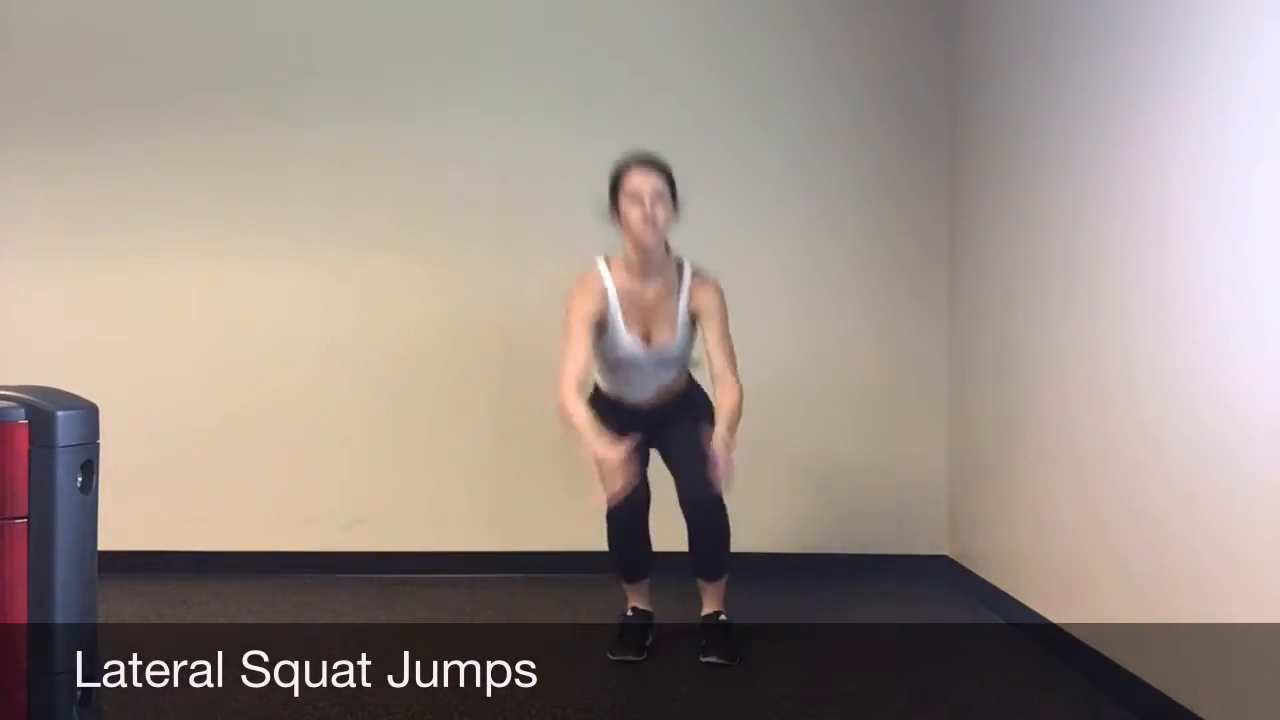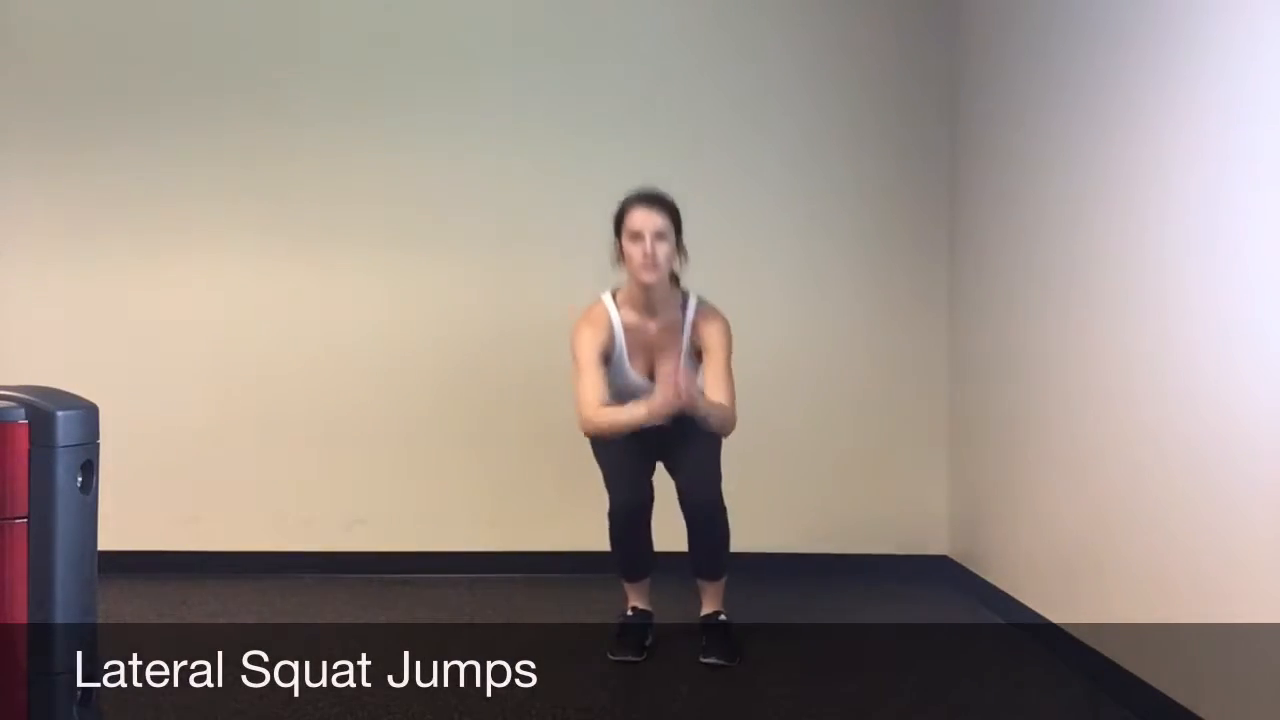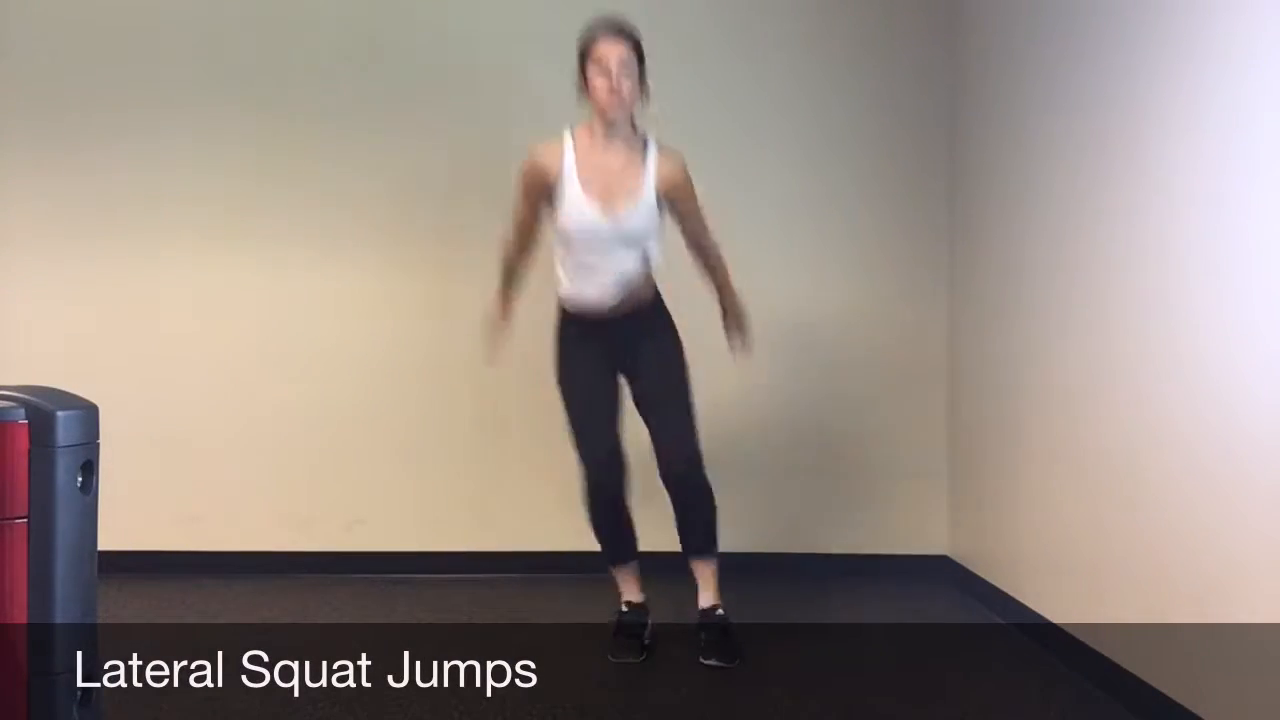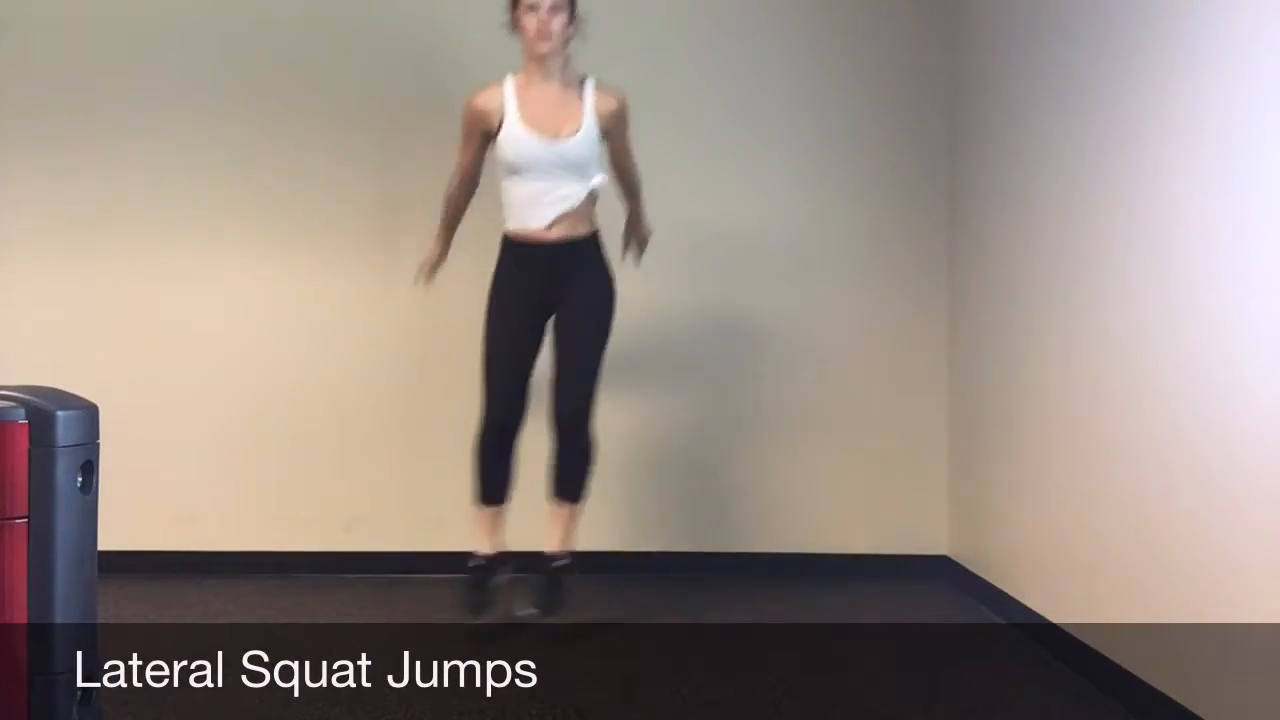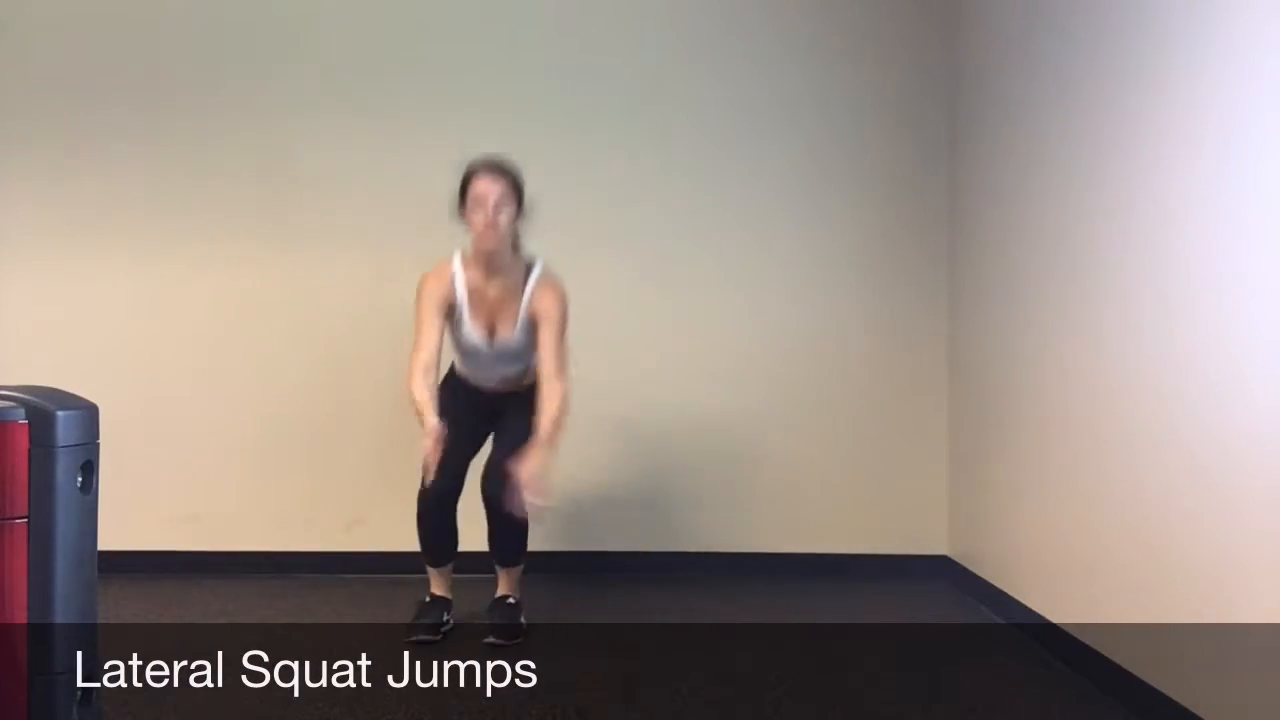
dt=0.3s
person 1, frame 1
left shoulder: (701, 290)
right shoulder: (592, 290)
left elbow: (729, 383)
right elbow: (569, 388)
left wrist: (724, 439)
right wrist: (600, 448)
left hip: (683, 411)
right hip: (618, 416)
left knee: (704, 500)
right knee: (626, 498)
left ankle: (714, 614)
right ankle: (638, 610)
person 1, frame 2
left shoulder: (707, 321)
right shoulder: (596, 323)
left elbow: (725, 419)
right elbow: (591, 418)
left wrist: (694, 399)
right wrist: (649, 407)
left hip: (686, 429)
right hip: (623, 430)
left knee: (705, 503)
right knee: (628, 504)
left ankle: (713, 614)
right ankle: (637, 611)
person 1, frame 3
left shoulder: (666, 168)
right shoulder: (550, 163)
left elbow: (702, 246)
right elbow: (522, 244)
left wrist: (730, 305)
right wrist: (504, 305)
left hip: (648, 327)
right hip: (582, 334)
left knee: (682, 463)
right knee: (604, 468)
left ankle: (710, 606)
right ankle: (632, 602)
person 1, frame 4
left shoulder: (605, 103)
right shoulder: (490, 105)
left elbow: (624, 168)
right elbow: (465, 180)
left wrist: (638, 221)
right wrist: (441, 244)
left hip: (584, 268)
right hip: (519, 268)
left knee: (572, 414)
right knee: (501, 414)
left ankle: (557, 554)
right ankle: (486, 553)
person 1, frame 5
left shoulder: (545, 290)
right shoulder: (440, 282)
left elbow: (553, 383)
right elbow: (421, 369)
left wrist: (537, 459)
right wrist: (429, 426)
left hip: (521, 398)
right hip: (464, 396)
left knee: (502, 486)
right knee: (436, 488)
left ankle: (507, 596)
right ankle: (438, 596)
